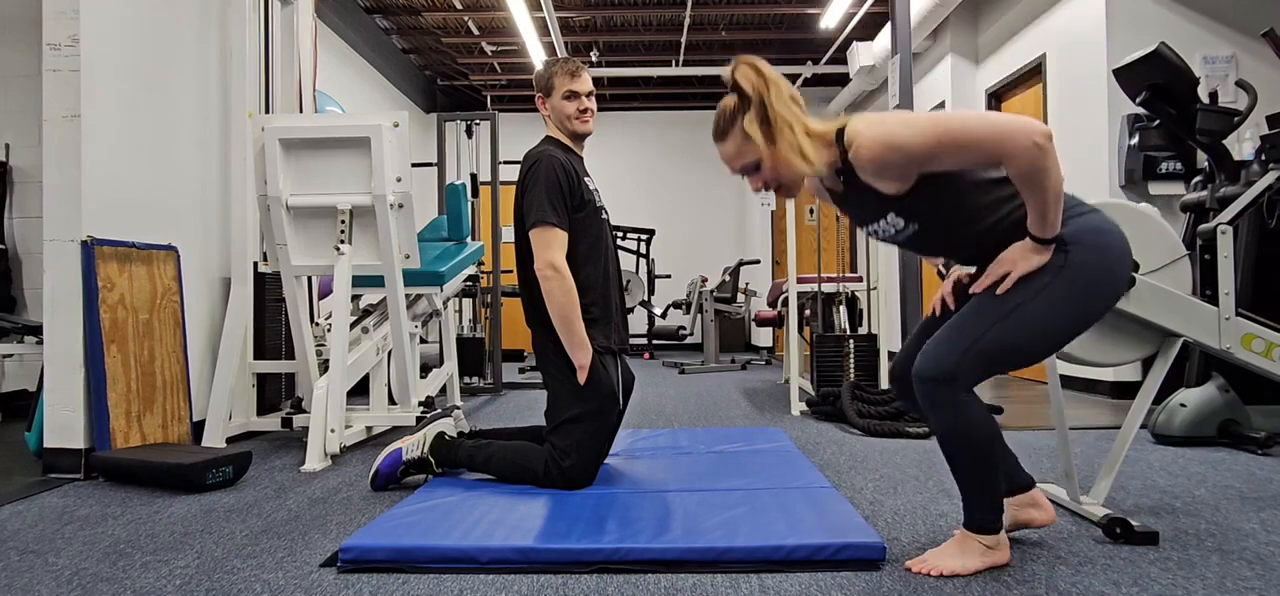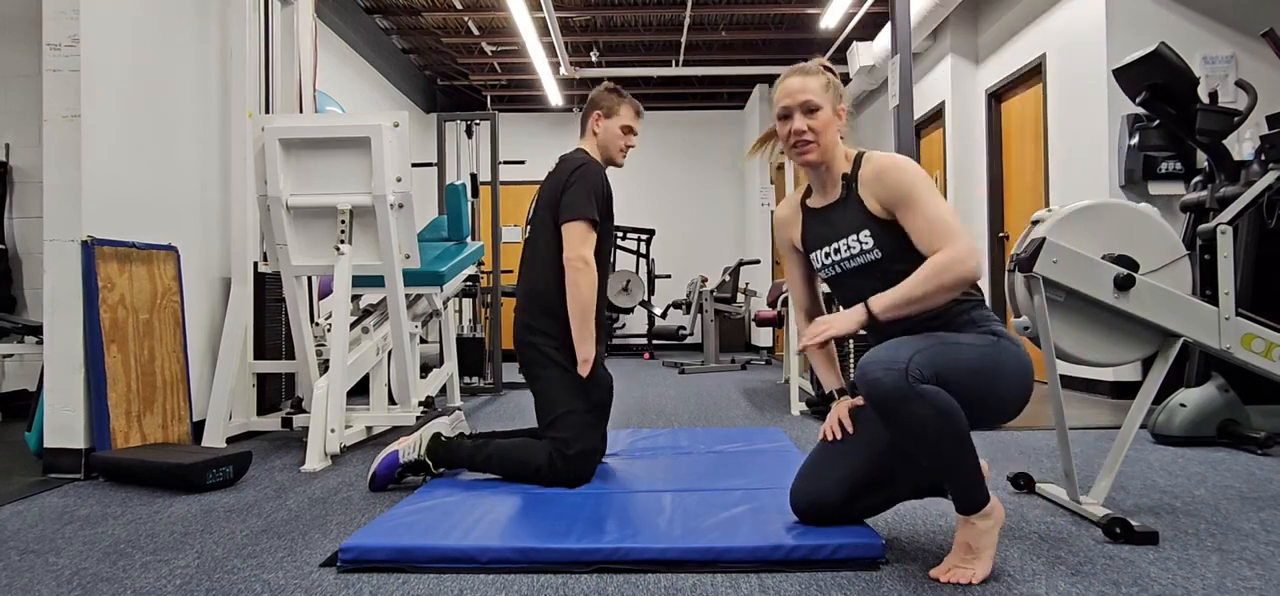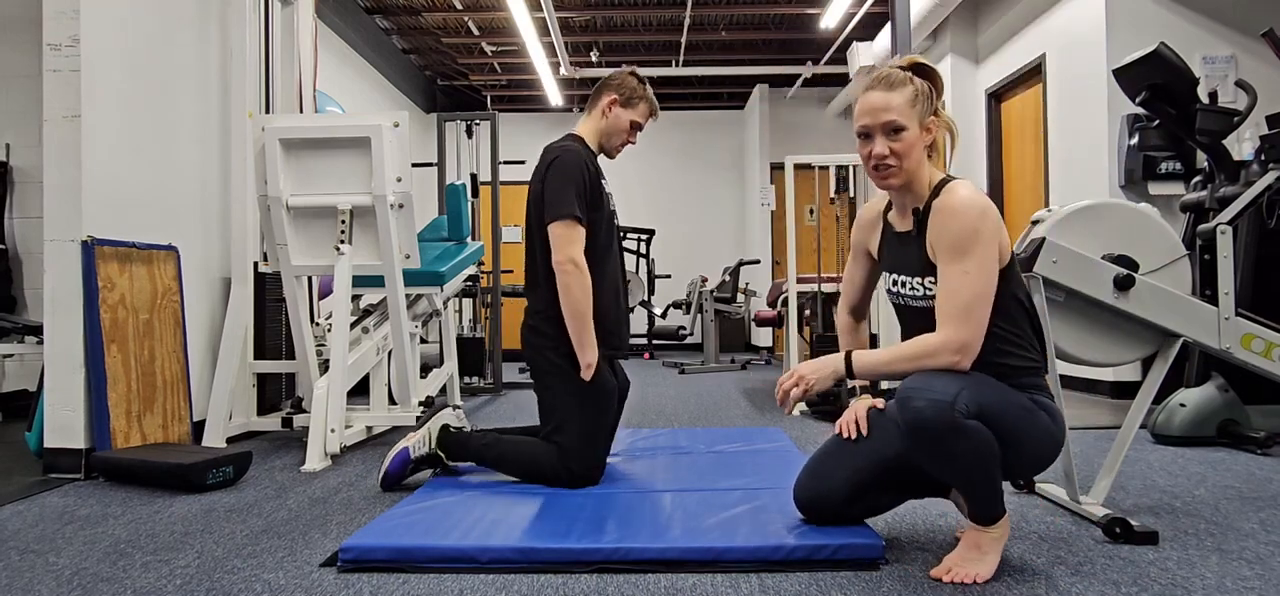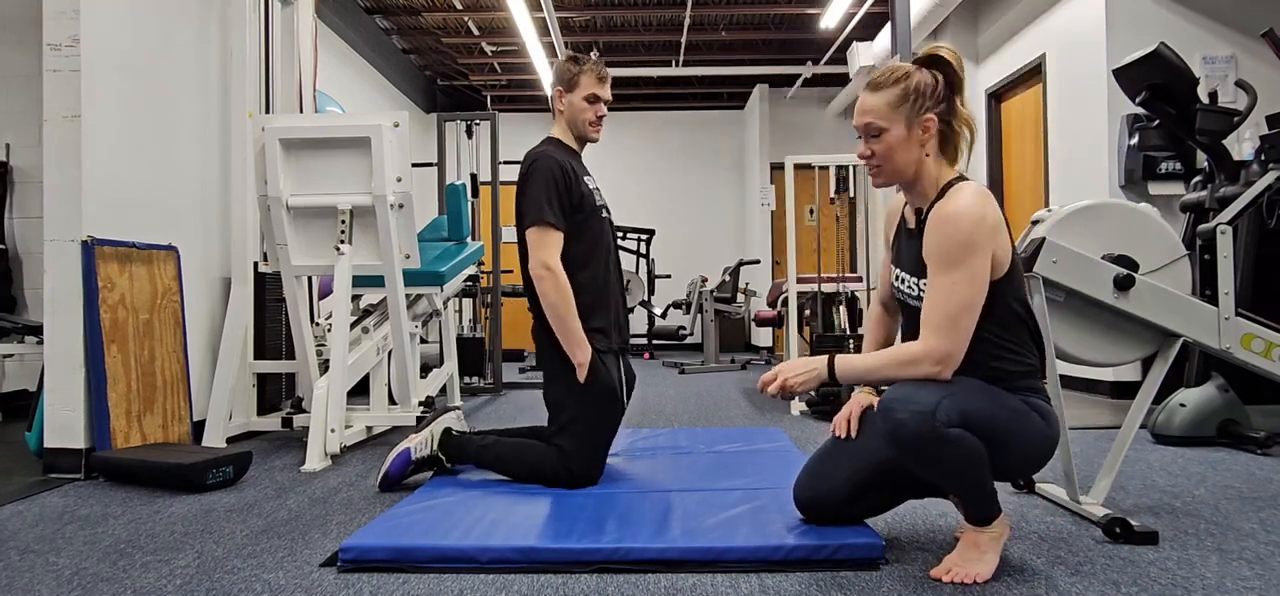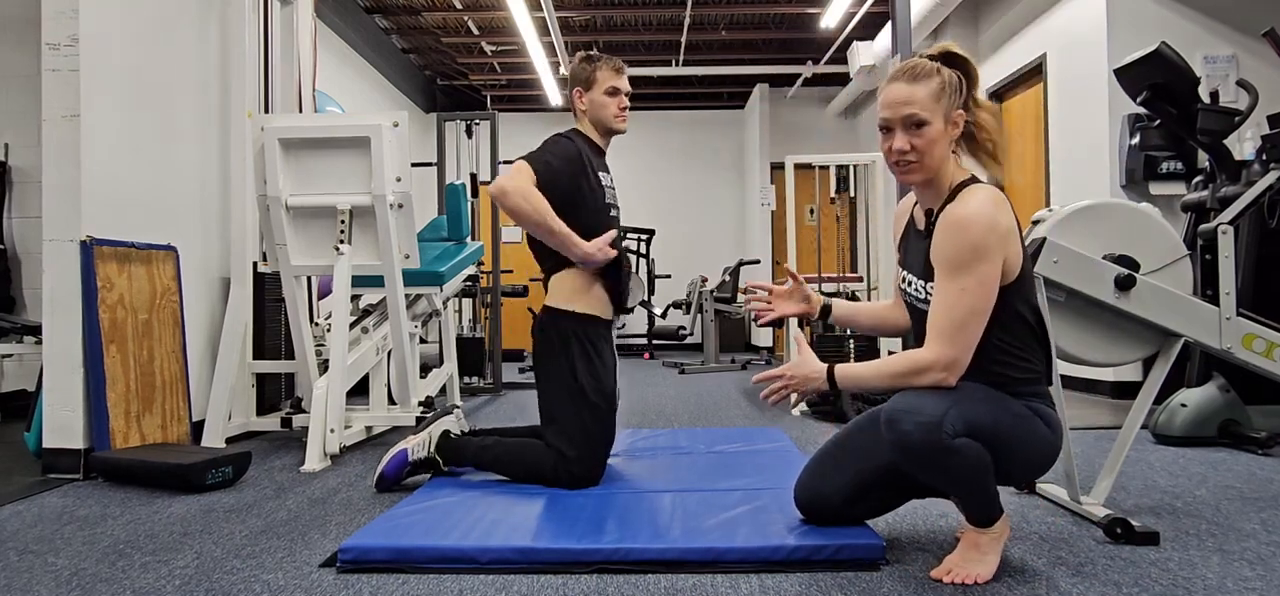
dt=1s
person 1, frame 1
left shoulder: (871, 142)
right shoulder: (823, 178)
left elbow: (1029, 137)
left wrist: (1041, 241)
right wrist: (953, 271)
left hip: (1076, 248)
right hip: (1006, 260)
left knee: (940, 374)
right knee: (910, 376)
left ankle: (985, 535)
right ankle: (1020, 496)
person 1, frame 2
left shoulder: (883, 173)
right shoulder: (788, 216)
left elbow: (960, 261)
right elbow: (807, 316)
left wrist: (864, 312)
right wrist: (839, 393)
left hip: (982, 355)
right hip: (904, 374)
left knee: (886, 371)
right knee: (814, 501)
left ankle: (978, 510)
right ankle: (952, 472)
person 1, frame 3
left shoulder: (962, 207)
right shoulder: (872, 219)
left elbow: (956, 347)
right elbow: (851, 312)
left wrist: (842, 366)
right wrist: (860, 392)
left hip: (1016, 412)
right hip: (933, 403)
left knee: (927, 396)
right knee: (817, 497)
left ankle: (989, 520)
right ankle: (962, 479)
person 1, frame 4
left shoulder: (963, 211)
right shoulder: (900, 209)
left elbow: (938, 355)
right elbow: (885, 305)
left wrist: (827, 368)
right wrist: (863, 387)
left hip: (1012, 413)
right hip: (938, 405)
left knee: (910, 407)
right knee: (817, 497)
left ankle: (987, 522)
right ankle: (961, 476)
person 1, frame 5
left shoulder: (974, 213)
right shoulder: (910, 208)
left elbow: (942, 362)
left wrist: (825, 376)
right wrist: (818, 307)
left hip: (1015, 419)
right hip: (941, 405)
left knee: (914, 417)
right knee: (818, 497)
left ankle: (987, 523)
right ankle: (965, 477)
person 2, frame 1
left shoulder: (572, 165)
right shoulder: (549, 165)
right elbow: (550, 266)
right wrist: (583, 355)
left hip: (597, 345)
right hip: (579, 349)
left knee: (581, 450)
right knee: (571, 468)
left ankle: (456, 435)
right ankle: (438, 449)
person 2, frame 2
left shoulder: (569, 171)
right shoulder: (587, 173)
right elbow: (578, 261)
right wrist: (585, 353)
left hip: (552, 336)
right hip: (559, 341)
left knee: (588, 449)
right knee: (572, 463)
left ankle: (454, 440)
right ankle: (436, 448)
person 2, frame 3
left shoulder: (582, 163)
right shoulder: (569, 161)
right elbow: (568, 262)
right wrist: (587, 356)
left hip: (586, 345)
right hip: (568, 348)
left knee: (579, 448)
right knee: (578, 467)
left ankle: (457, 434)
right ankle: (446, 440)
person 2, frame 4
left shoulder: (573, 165)
right shoulder: (548, 164)
right elbow: (545, 266)
right wrist: (582, 355)
left hip: (601, 343)
right hip: (580, 348)
left knee: (579, 448)
right knee: (577, 468)
left ankle: (458, 435)
right ankle: (446, 443)
person 2, frame 5
left shoulder: (594, 159)
right shoulder: (568, 152)
right elbow: (507, 188)
right wrist: (578, 249)
left hip: (590, 332)
right hip: (572, 332)
left knee: (585, 448)
right knee: (577, 467)
left ankle: (459, 437)
right ankle: (444, 447)
